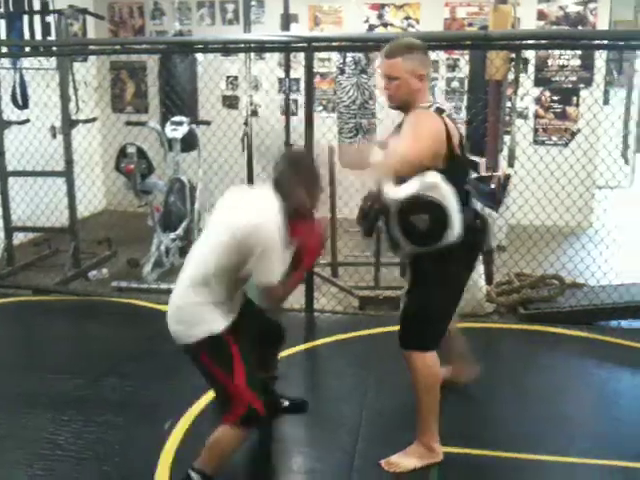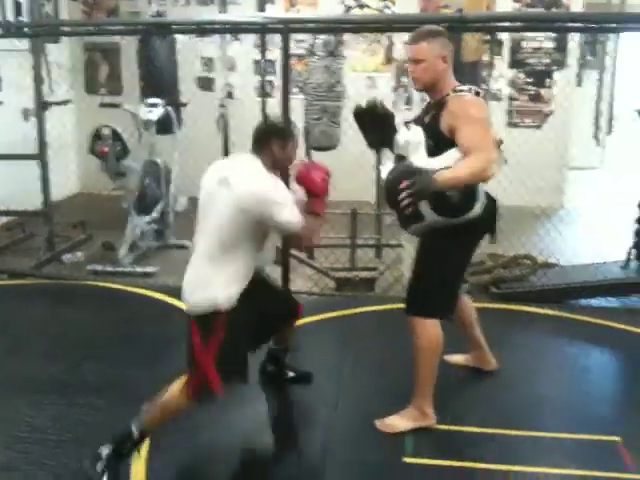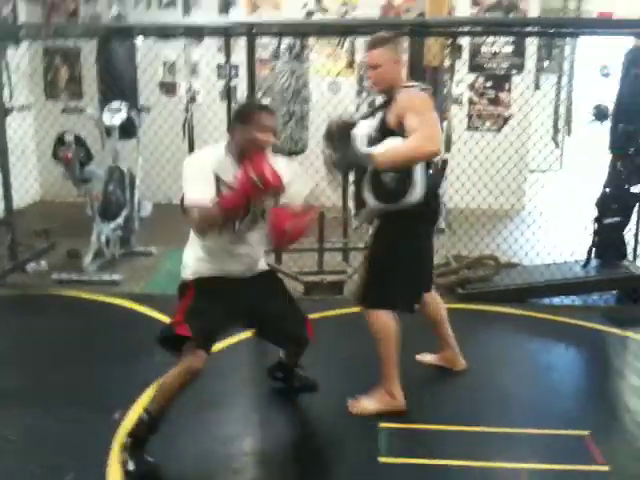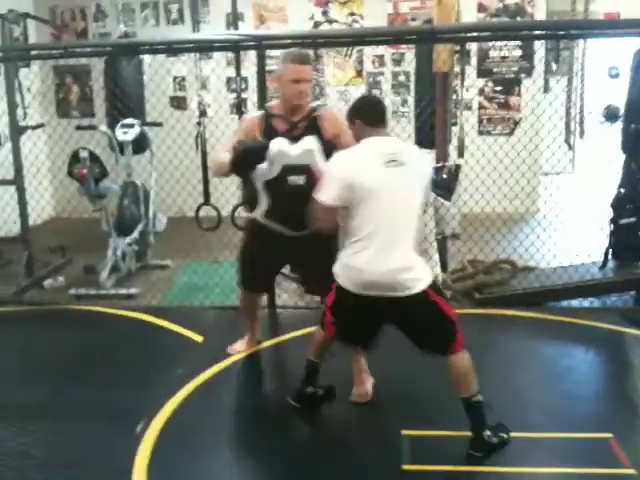
dt=0.7s
person 1, frame 1
left shoulder: (425, 123)
right shoulder: (420, 120)
left elbow: (392, 162)
right elbow: (405, 173)
left wrist: (345, 155)
left hip: (447, 246)
left knee: (417, 340)
right knee: (434, 311)
left ankle: (428, 444)
person 1, frame 2
left shoulder: (464, 105)
right shoulder: (434, 105)
left elbow: (483, 164)
right elbow: (423, 153)
left wrist: (432, 181)
right wrist: (387, 133)
left hip: (457, 221)
right hip: (446, 218)
left knee: (422, 308)
right knee: (446, 291)
left ankle: (422, 408)
right ankle: (481, 354)
person 1, frame 3
left shoulder: (411, 99)
right shoulder: (393, 103)
left elbow: (428, 142)
right elbow: (384, 150)
left wrist: (368, 158)
right wrist: (348, 142)
left hip: (407, 214)
right hip: (407, 211)
left knee: (376, 301)
right knee: (418, 286)
left ankle: (390, 392)
right ankle: (451, 353)
person 1, frame 4
left shoulder: (327, 119)
right shoulder: (255, 122)
right elbow: (220, 164)
right wrist: (235, 160)
left hip: (313, 227)
right hip: (268, 226)
right knee: (249, 286)
left ankle: (361, 369)
right ankle: (252, 335)
person 2, frame 1
left shoulder: (247, 192)
right shoulder: (267, 224)
right elbow: (272, 297)
left wrist: (292, 247)
right wrist: (304, 261)
left hip: (216, 303)
right hip: (202, 321)
left knee: (271, 337)
right knee: (247, 411)
left ankle: (268, 395)
person 2, frame 2
left shoulder: (224, 167)
right shoulder: (266, 187)
right elbow: (302, 235)
right wrist: (317, 196)
left hip: (238, 278)
right hip: (214, 296)
left knee: (288, 310)
right knee: (201, 387)
left ankle: (275, 365)
right ankle: (117, 449)
person 2, frame 3
left shoulder: (278, 167)
right shoulder: (203, 162)
left elbow: (296, 209)
right elbow: (201, 223)
left wrist: (292, 220)
right wrist: (243, 192)
left hip: (254, 271)
right hip: (209, 275)
left knee: (299, 332)
right knee: (192, 362)
left ankle: (285, 371)
right ankle: (135, 440)
person 2, frame 4
left shoulder: (344, 162)
right shoulder: (422, 159)
left elbow: (323, 223)
left hip: (354, 275)
right hip: (408, 278)
left knee: (333, 325)
right knee: (453, 344)
left ankle: (308, 387)
right ankle: (481, 433)
